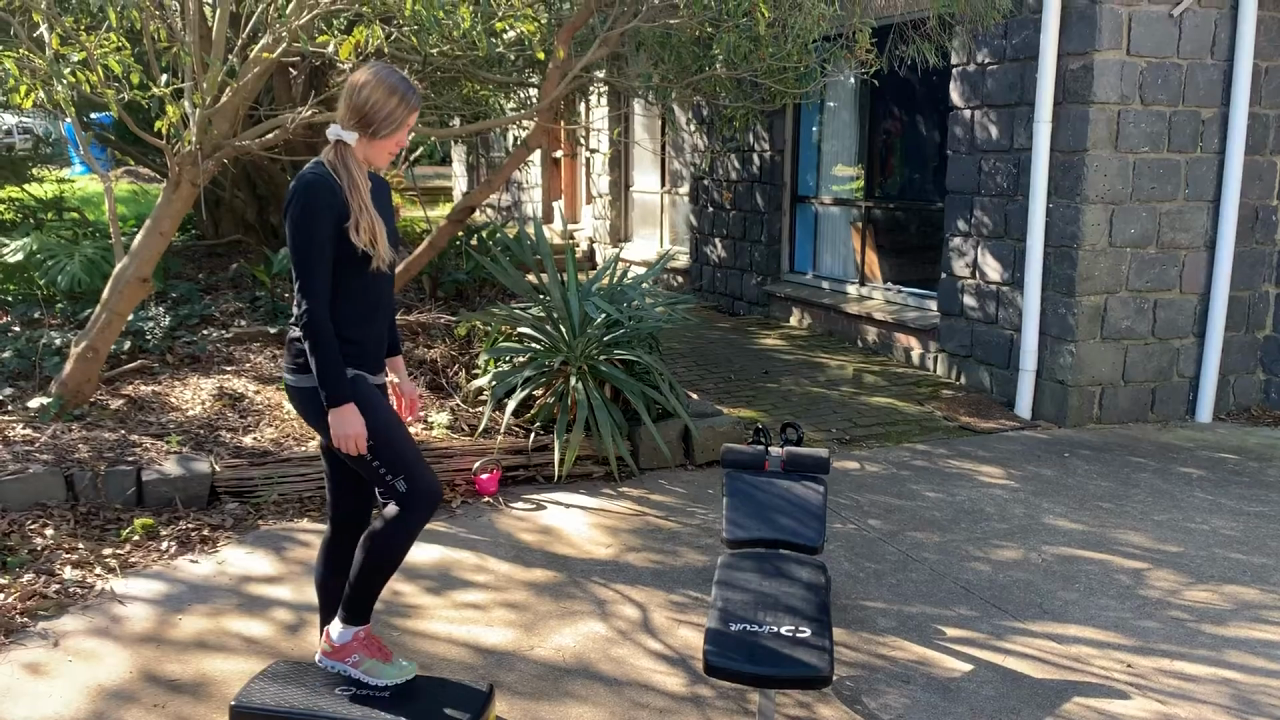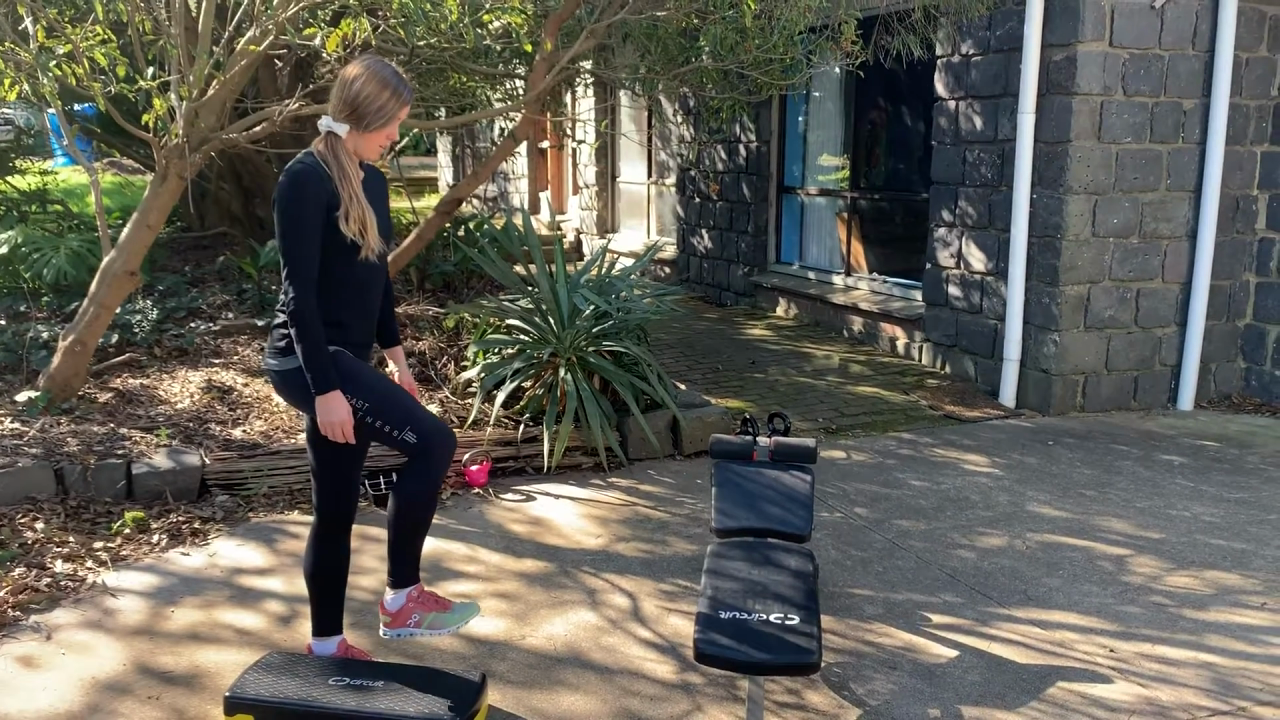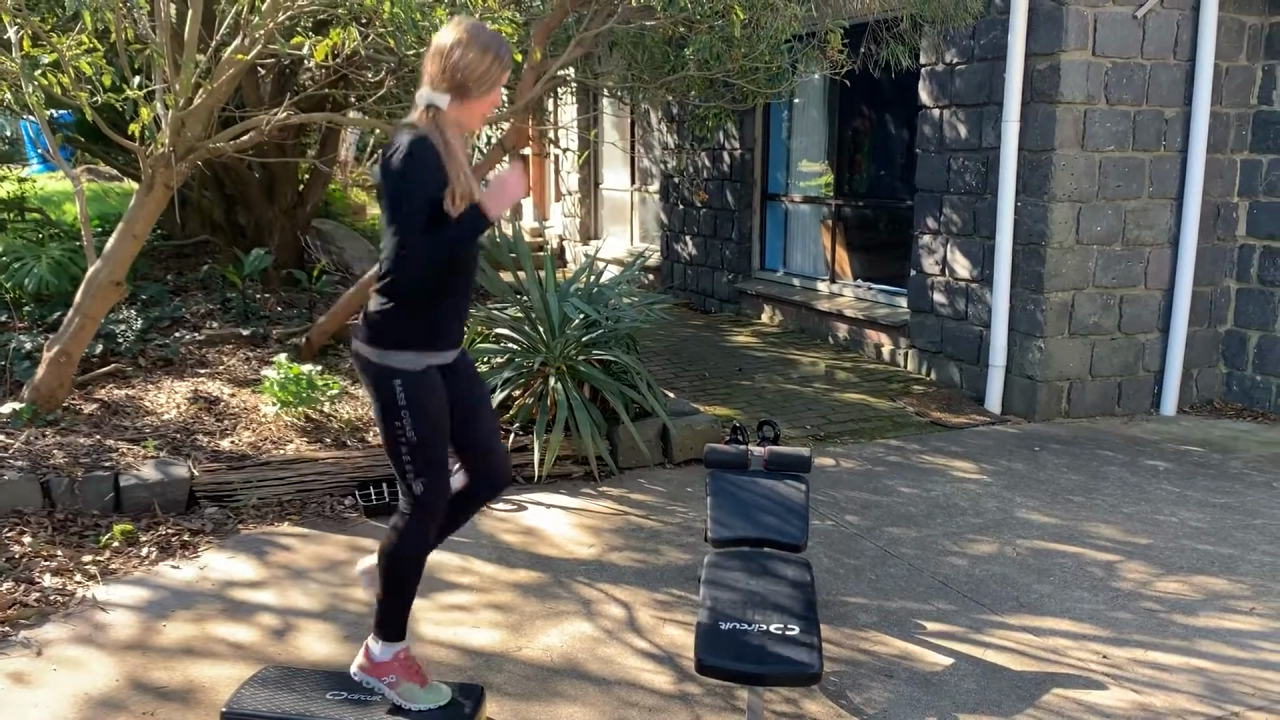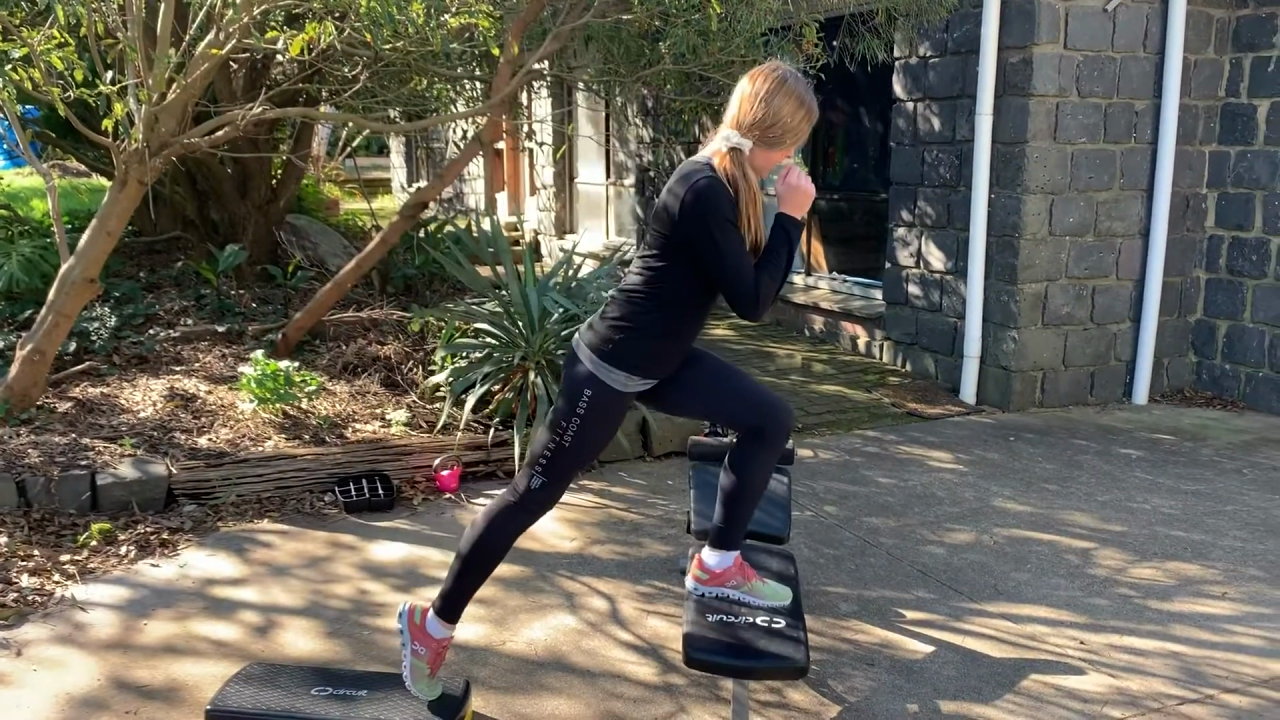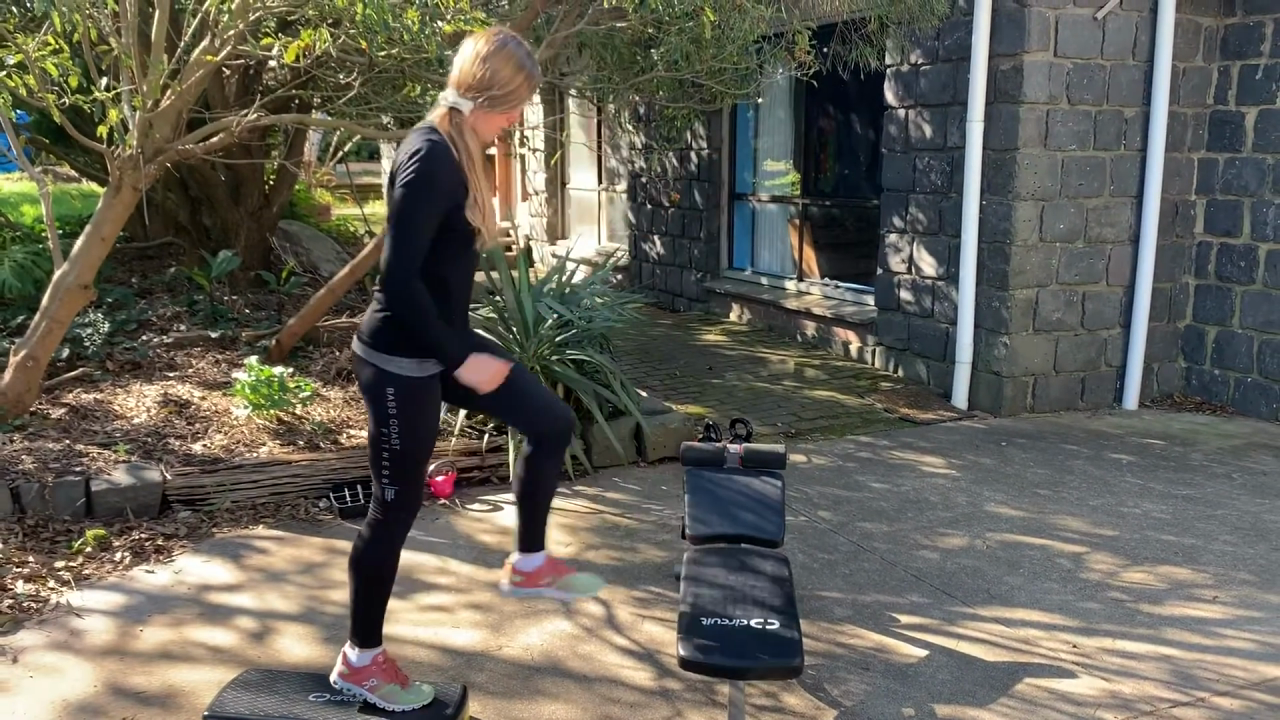
dt=1s
person 1, frame 1
left shoulder: (374, 188)
right shoulder: (317, 188)
right elbow: (312, 304)
left wrist: (395, 366)
right wrist: (339, 401)
left hip: (360, 373)
right hip: (325, 376)
left knee: (351, 516)
right knee: (418, 492)
left ankle: (335, 653)
right ankle: (347, 632)
person 1, frame 2
left shoulder: (371, 180)
right shoulder: (306, 179)
right elbow: (299, 292)
left wrist: (394, 355)
right wrist: (325, 388)
left hip: (346, 359)
right hip: (308, 361)
left knee: (337, 505)
right knee: (433, 441)
left ankle: (327, 642)
right ankle: (402, 597)
person 1, frame 3
left shoulder: (443, 145)
right shoulder: (412, 154)
right elbow: (408, 264)
right wrist: (486, 208)
left hip: (441, 347)
right hip: (402, 356)
left knee: (486, 477)
right knee: (425, 500)
right ankle: (383, 654)
person 1, frame 4
left shoulder: (725, 177)
right shoulder: (704, 191)
left elbow: (741, 280)
right elbow: (752, 301)
right wrist: (791, 217)
left hip: (662, 359)
right hip: (611, 365)
left knee: (771, 421)
right knee: (532, 493)
left ankle: (717, 564)
right ankle: (432, 622)
person 1, frame 5
left shoulder: (451, 149)
right shoulder: (430, 159)
right elbow: (398, 277)
right wrist: (459, 361)
left hip: (444, 346)
right hip: (402, 360)
left knee: (553, 419)
right knee: (396, 506)
left ankle: (529, 563)
right ankle: (360, 661)
